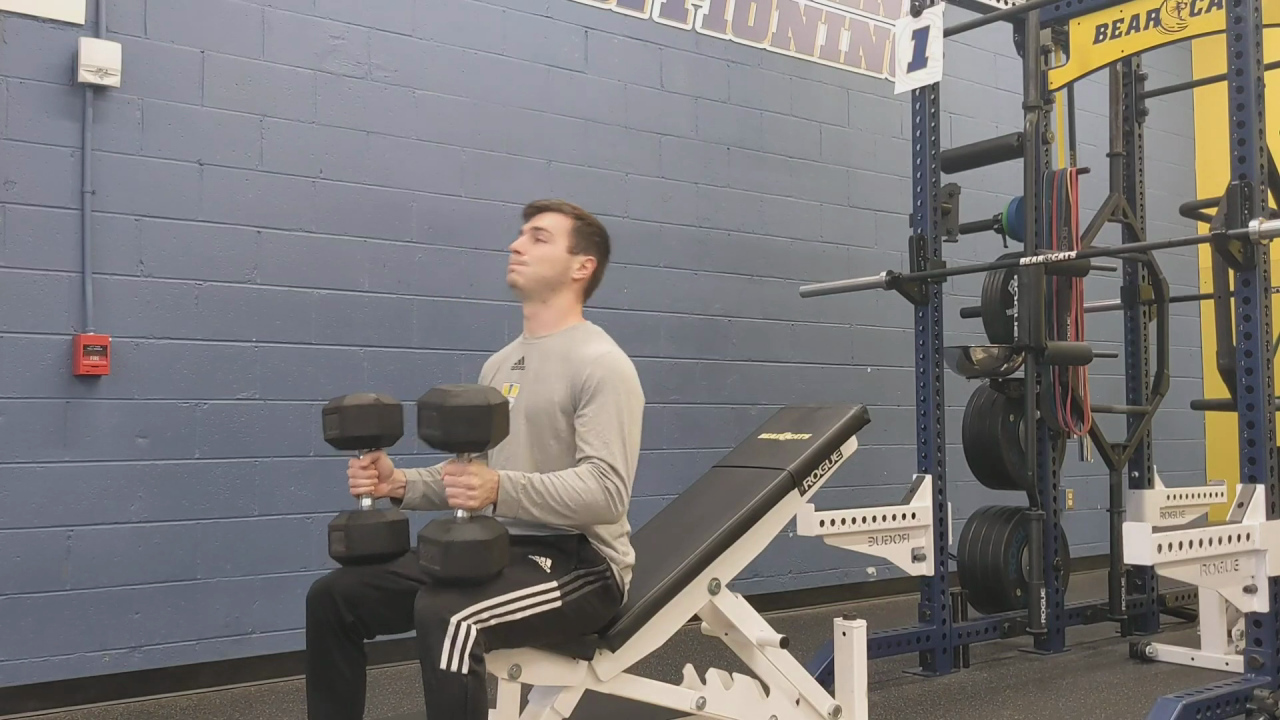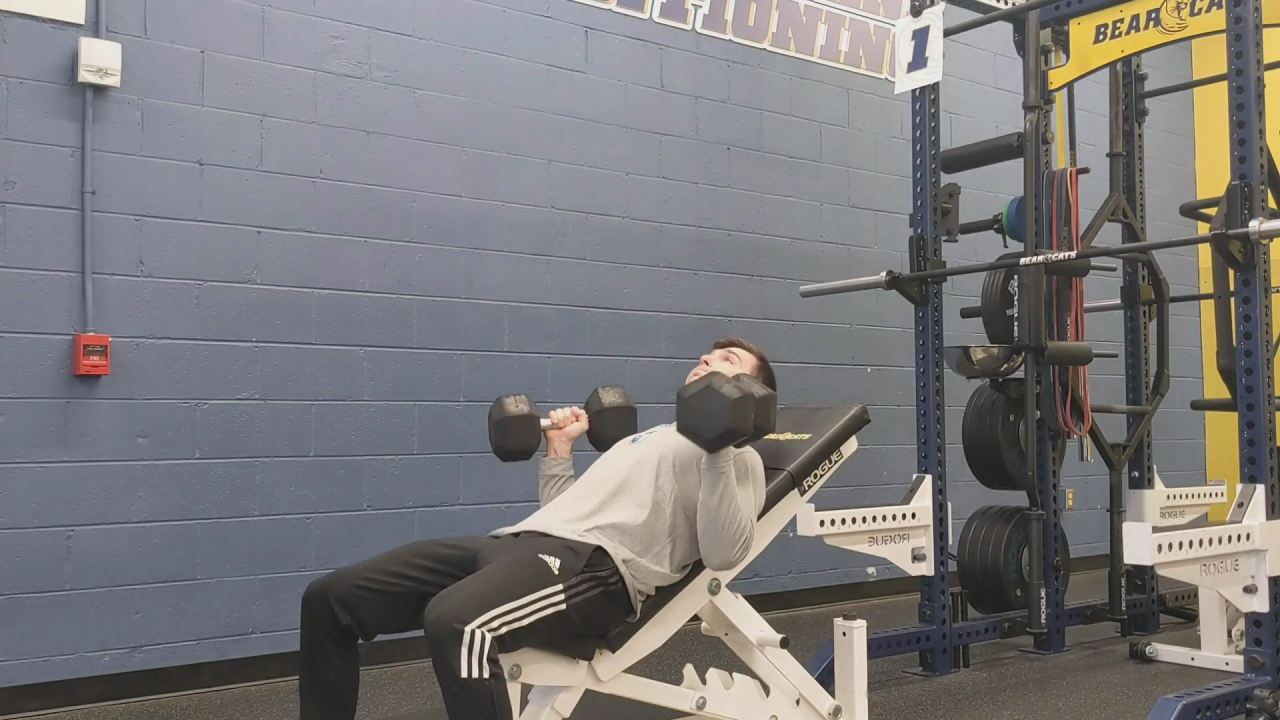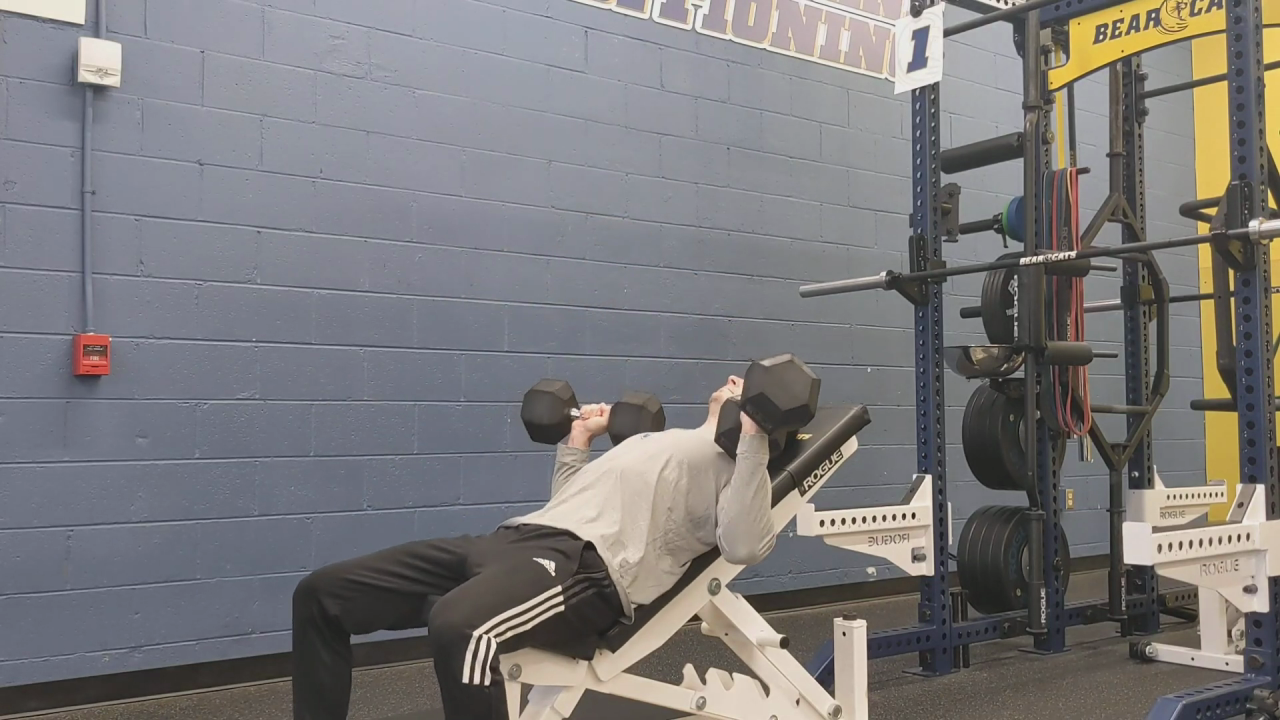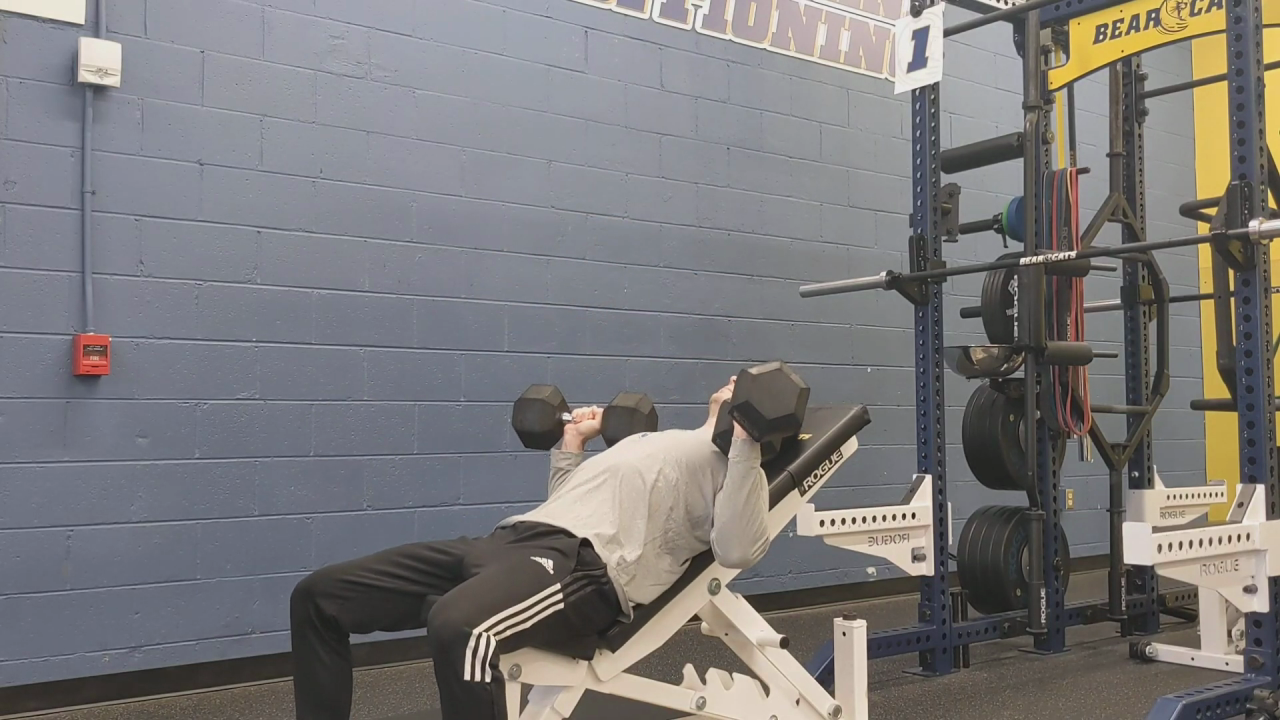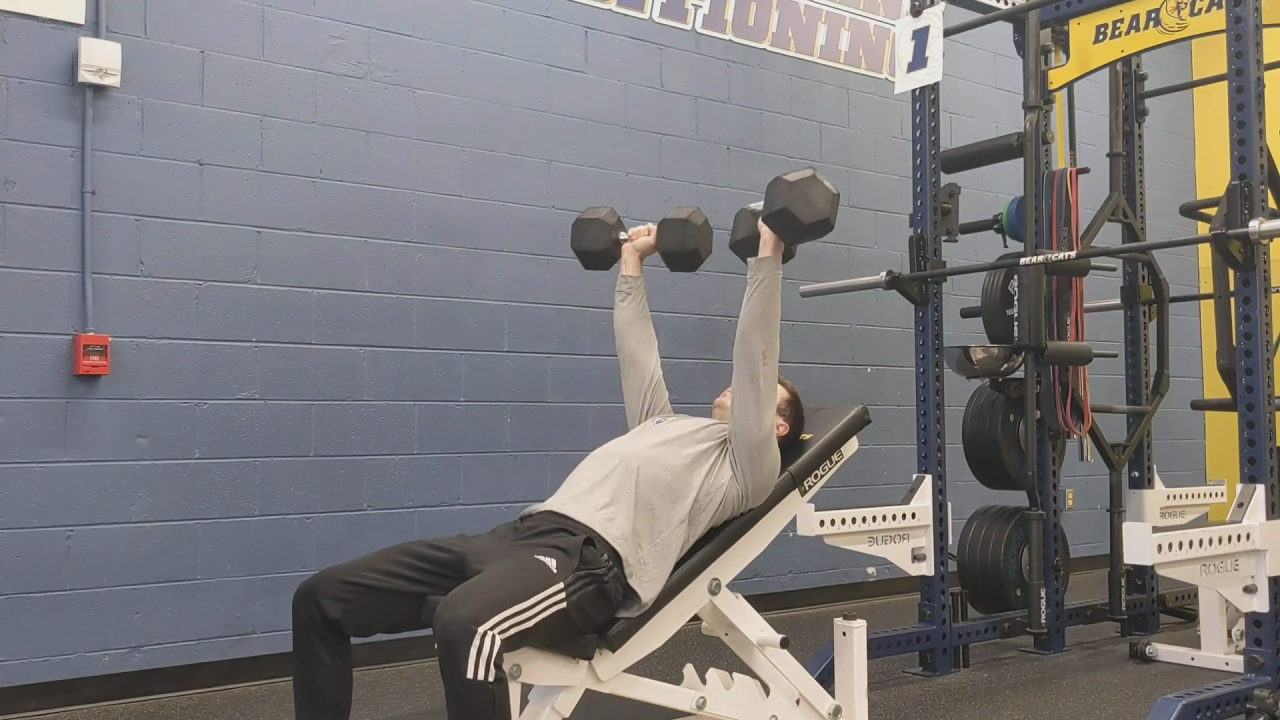
dt=1s
person 1, frame 1
left shoulder: (600, 364)
right shoulder: (501, 364)
left elbow: (606, 493)
right elbow: (473, 475)
left wrist: (501, 489)
right wrist: (402, 484)
left hip: (580, 561)
left knee: (446, 615)
right knee: (335, 597)
person 1, frame 2
left shoulder: (736, 458)
right shoulder: (646, 438)
left elbow: (723, 551)
left wrist: (720, 444)
right wrist: (558, 447)
left hip: (593, 565)
right hip: (519, 540)
left knee: (455, 624)
right knee: (331, 598)
person 1, frame 3
left shoulder: (735, 461)
right shoulder: (657, 439)
left elbow: (744, 545)
left wrist: (753, 436)
right wrist: (578, 436)
left hip: (583, 563)
right hip: (515, 538)
left knee: (460, 631)
right knee: (321, 594)
person 1, frame 4
left shoulder: (734, 461)
right shoulder: (660, 441)
left elbow: (737, 549)
left wrist: (746, 440)
right wrist: (573, 442)
left hip: (580, 563)
right hip: (512, 538)
left knee: (459, 630)
right knee: (319, 596)
person 1, frame 5
left shoulder: (746, 465)
right shoulder: (669, 429)
left elbow: (755, 358)
right elbow: (638, 353)
left wrist: (766, 256)
right wrist: (632, 260)
left hip: (588, 559)
right hip: (520, 535)
left knee: (466, 627)
right knee: (321, 598)
